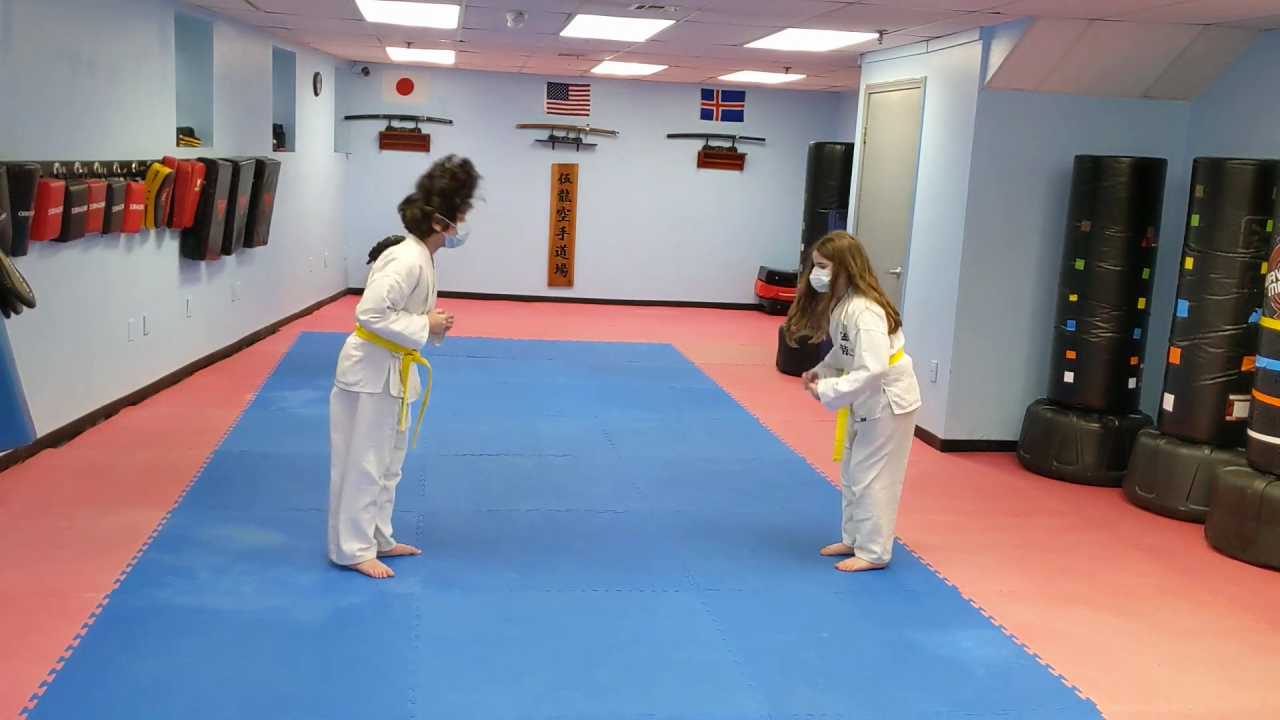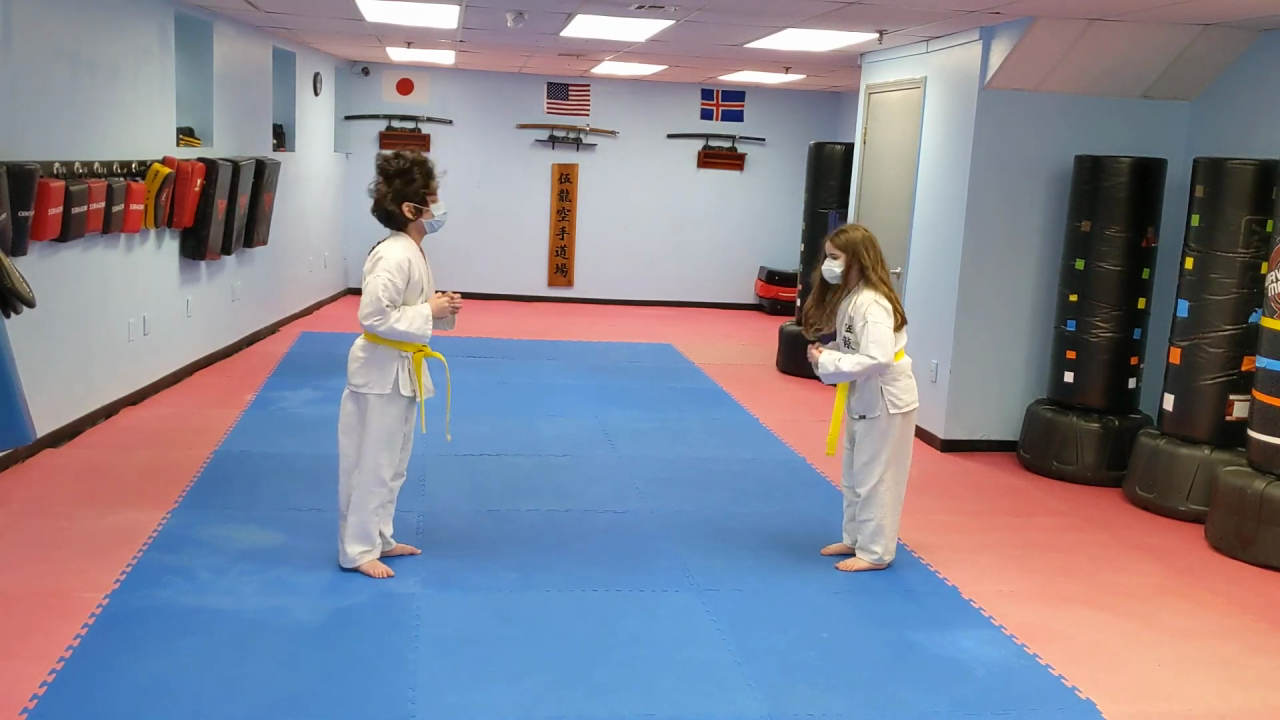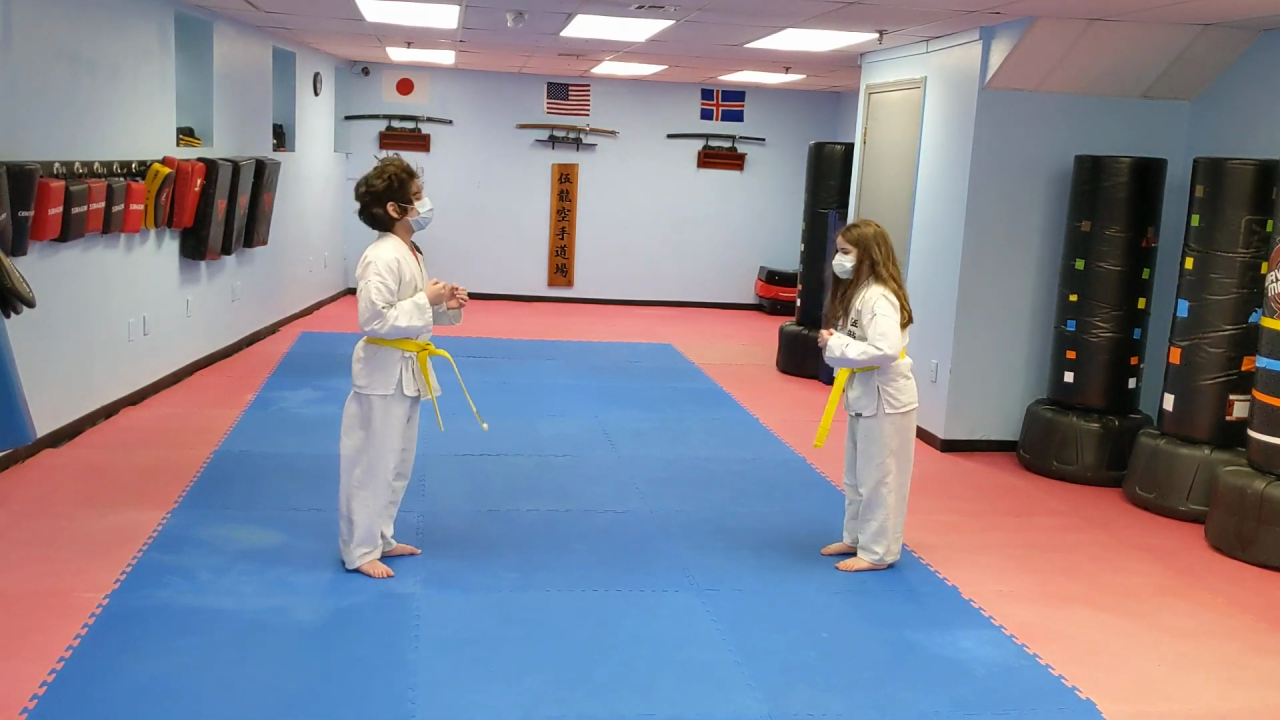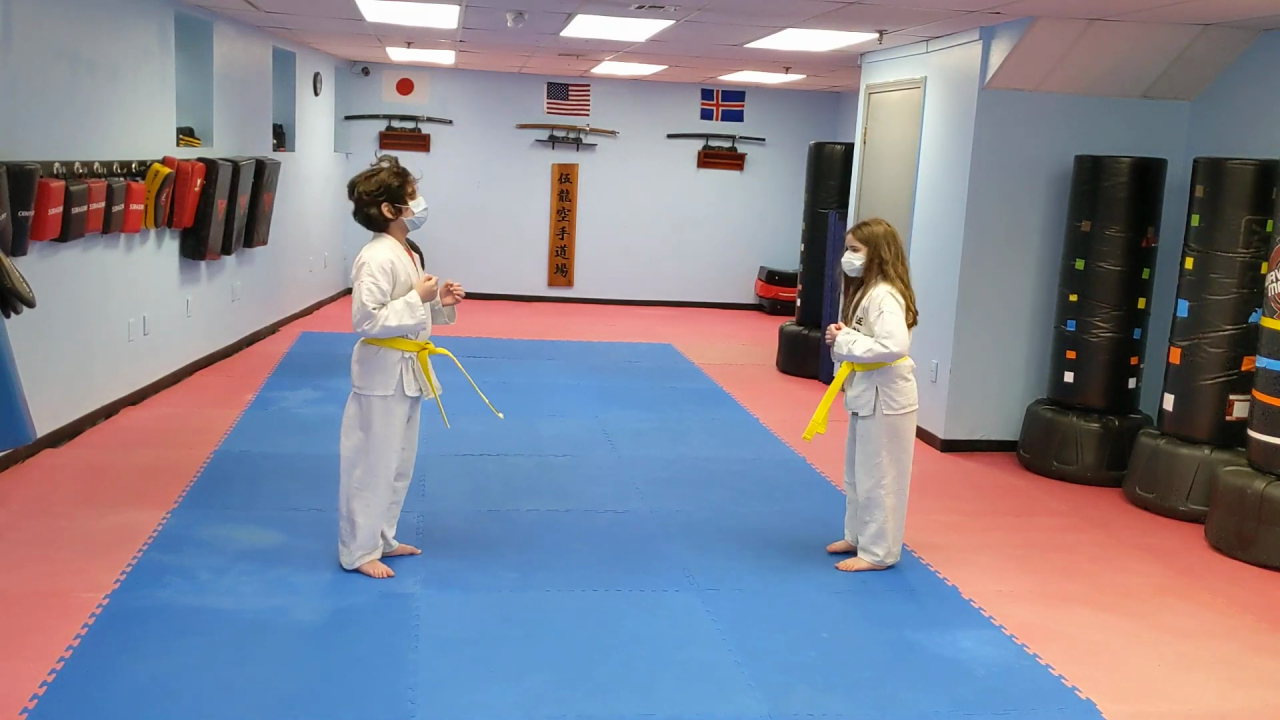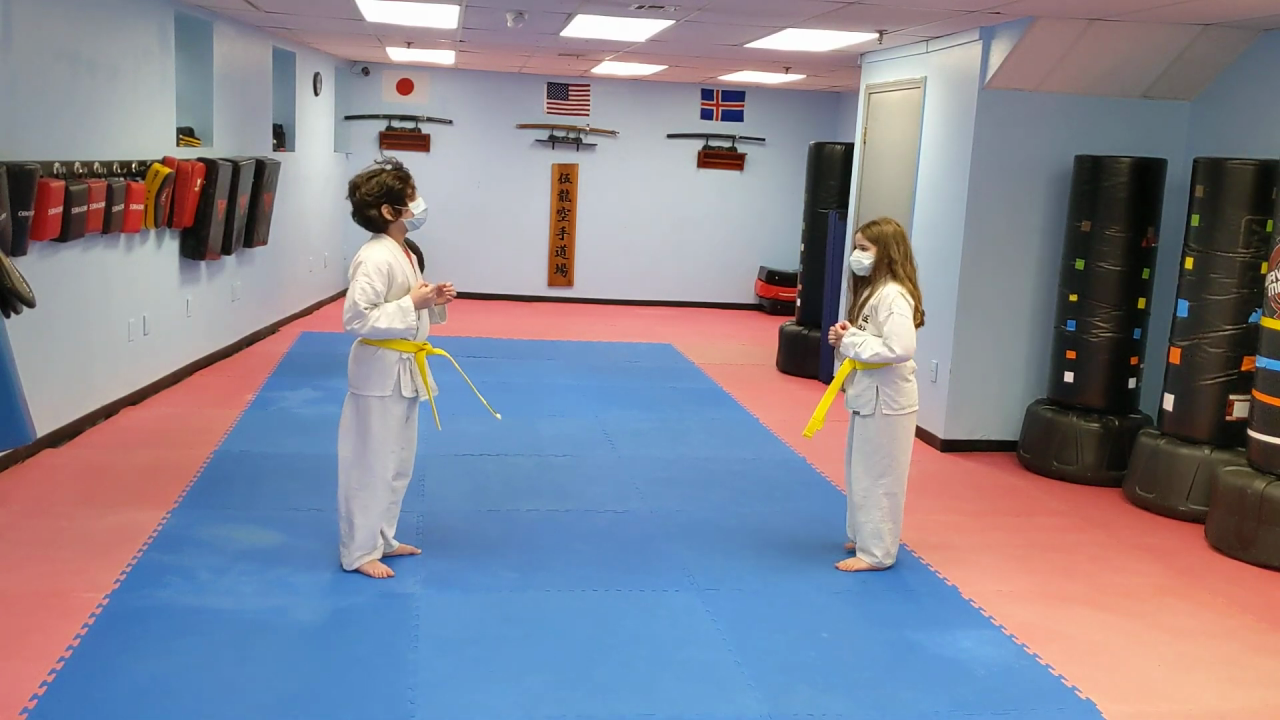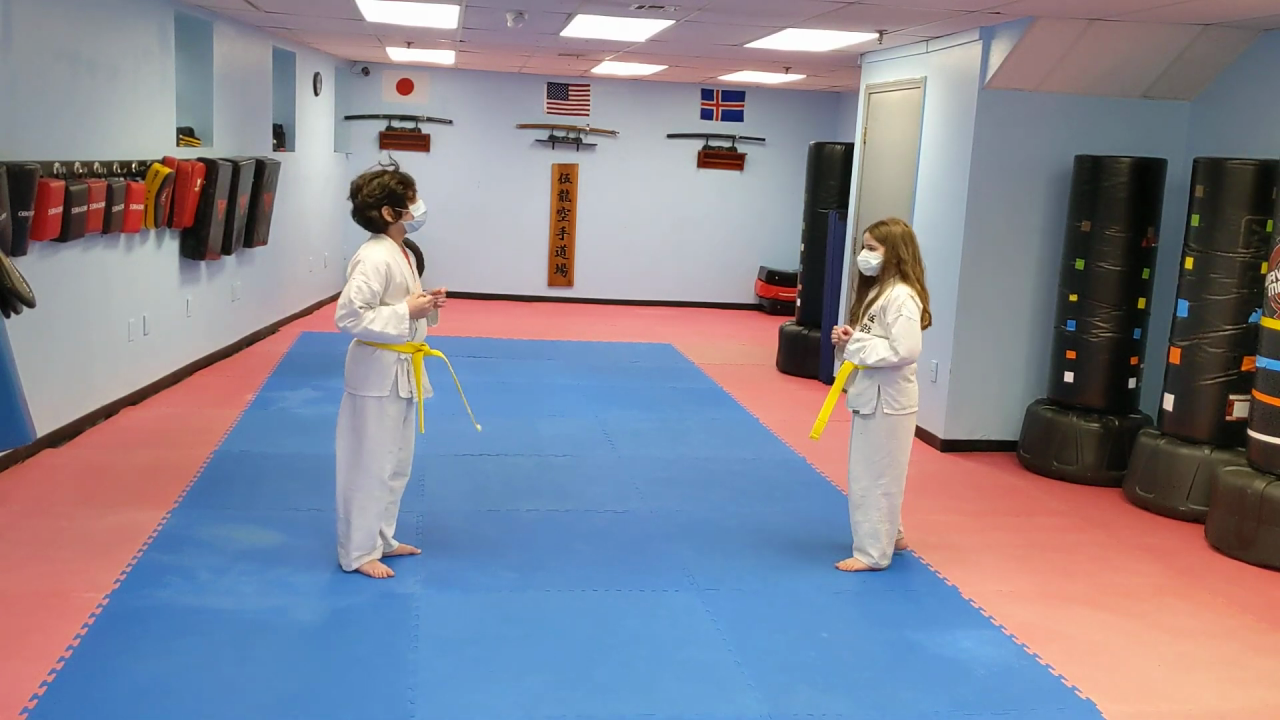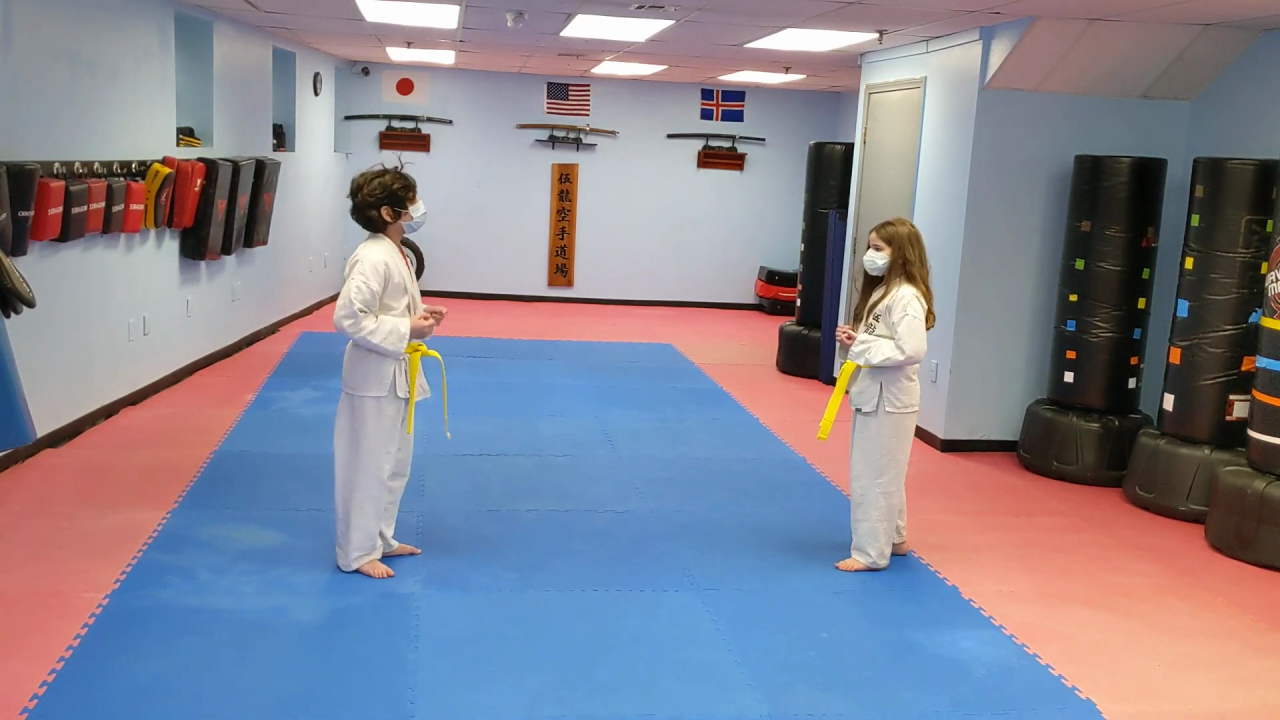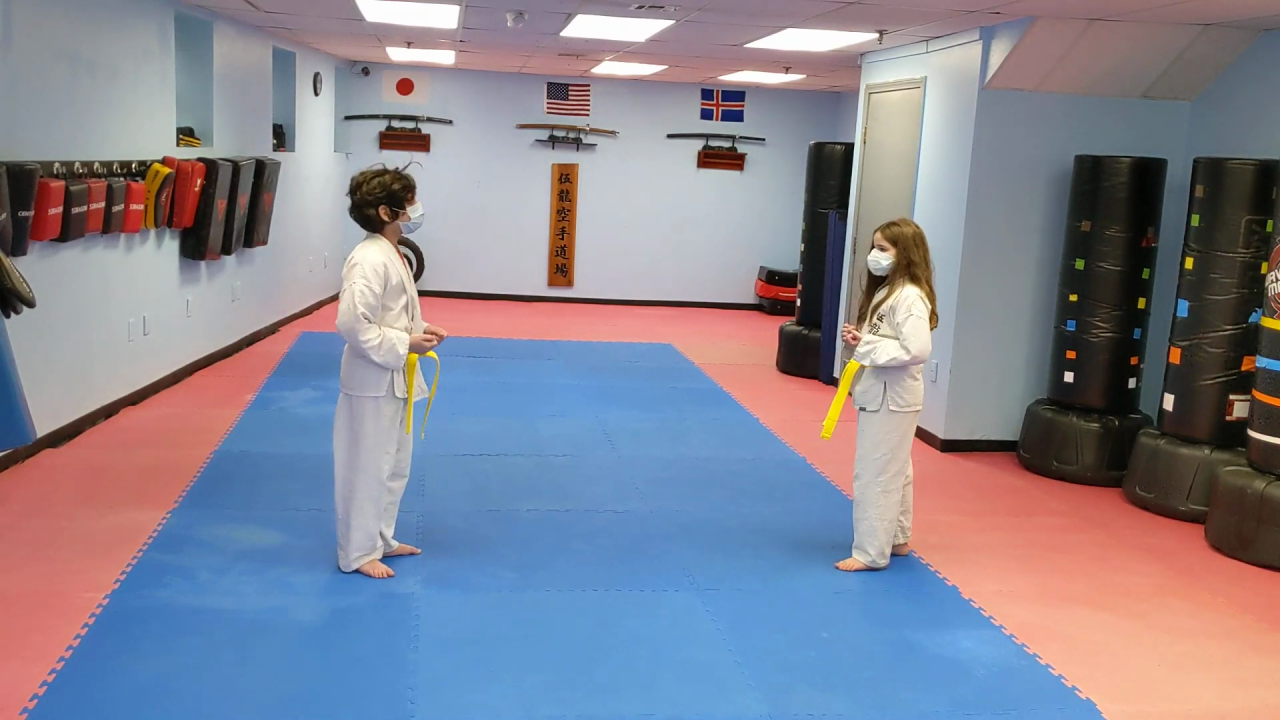
dt=0.1s
person 1, frame 1
left shoulder: (420, 259)
right shoulder: (407, 260)
right elbow: (371, 314)
left wrist: (432, 323)
right wrist: (425, 327)
left hip: (388, 370)
right hip: (371, 373)
left knee: (388, 462)
right knee: (365, 462)
left ankle: (377, 538)
right ankle: (354, 549)
person 1, frame 2
left shoulder: (413, 252)
right shoulder: (393, 255)
right elbow: (374, 316)
left wrist: (440, 309)
right wrist: (428, 313)
left hip: (400, 371)
right hip: (380, 373)
left knee: (394, 462)
right knee: (371, 462)
left ankle: (379, 538)
right ankle: (358, 549)
person 1, frame 3
left shoulder: (408, 252)
right shoulder: (384, 258)
right elbow: (372, 320)
left wrist: (445, 303)
right wrist: (426, 302)
left hip: (404, 371)
right hip: (384, 373)
left knee: (397, 464)
right knee: (373, 464)
left ankle: (380, 539)
right ankle: (361, 549)
person 1, frame 4
left shoulder: (404, 252)
right shoulder: (378, 258)
right elbow: (367, 320)
left wrist: (440, 301)
right wrist: (417, 299)
left hip: (406, 371)
right hip: (383, 373)
left knee: (398, 463)
right knee: (373, 464)
left ankle: (381, 539)
right ankle: (359, 551)
person 1, frame 5
left shoulder: (402, 253)
right shoulder: (375, 259)
right elbow: (357, 319)
left wrist: (432, 302)
right wrist: (411, 305)
left hip: (402, 372)
right hip: (379, 374)
left knee: (397, 464)
right knee: (371, 464)
left ankle: (381, 539)
right ankle: (360, 552)
person 1, frame 6
left shoulder: (400, 254)
right shoulder: (373, 259)
right elbow: (349, 317)
left wrist: (423, 306)
right wrist: (408, 312)
left hip: (400, 373)
right hip: (377, 374)
left knee: (395, 463)
right knee: (369, 464)
left ankle: (380, 539)
right ankle: (358, 551)
person 1, frame 7
left shoulder: (396, 254)
right shoulder: (372, 258)
right elbow: (348, 318)
left wrist: (420, 317)
right wrist: (406, 329)
left hip: (397, 373)
right hip: (374, 375)
left knee: (395, 463)
right knee: (368, 464)
left ankle: (380, 538)
right ankle: (358, 551)
person 1, frame 8
left shoulder: (392, 255)
right shoulder: (368, 260)
right elbow: (353, 326)
left wrist: (421, 331)
right wrist: (407, 345)
left hip: (395, 375)
right hip: (373, 378)
left knee: (393, 463)
right knee: (367, 465)
left ankle: (380, 538)
right ankle: (359, 551)
person 2, frame 1
left shoulder: (864, 310)
right shoulder: (837, 302)
left elbow: (873, 369)
left wrist: (829, 391)
right wrist: (821, 374)
left hip: (889, 398)
right hip: (868, 397)
left knee: (871, 477)
right knee: (853, 473)
left ankle: (873, 552)
right ankle: (855, 539)
person 2, frame 2
left shoulder: (871, 303)
right shoulder: (846, 296)
left elbow: (878, 358)
left wrist: (828, 362)
right wrist: (825, 354)
left hip: (886, 398)
right hip: (864, 397)
left knee: (875, 478)
right knee: (854, 474)
left ankle: (874, 552)
right ankle: (854, 539)
person 2, frame 3
left shoulder: (879, 298)
right shoulder: (857, 291)
left elbow: (885, 350)
left wrist: (836, 346)
right wrist: (833, 342)
left hip: (886, 397)
right hip: (865, 395)
left knee: (879, 477)
right knee: (856, 473)
left ankle: (876, 552)
right ankle: (855, 538)
person 2, frame 4
left shoulder: (885, 296)
right shoulder: (867, 290)
left elbow: (893, 346)
left wrist: (845, 340)
right wrist: (841, 337)
left hip: (885, 397)
right hip: (867, 394)
left knee: (878, 477)
right knee: (858, 472)
left ankle: (876, 551)
right ankle: (857, 537)
person 2, frame 5
left shoulder: (894, 296)
right shoulder: (874, 290)
left elbow: (900, 349)
left wrist: (852, 341)
right wrist: (845, 336)
left hip: (886, 396)
right hip: (869, 393)
left knee: (877, 476)
right knee: (860, 471)
left ankle: (875, 552)
right ankle: (864, 536)
person 2, frame 6
left shoulder: (901, 297)
right shoulder: (878, 290)
left elbow: (905, 351)
left wrist: (857, 343)
right wrist: (849, 339)
left hip: (887, 397)
right hip: (871, 393)
left knee: (874, 476)
right knee: (872, 473)
left ankle: (872, 553)
right ankle: (888, 535)
person 2, frame 7
left shoulder: (906, 297)
right shoulder: (882, 290)
left elbow: (911, 350)
left wrist: (861, 344)
right wrist: (853, 339)
left hip: (889, 396)
right hip: (874, 392)
left knee: (875, 475)
right knee: (876, 472)
left ankle: (871, 553)
right ankle: (893, 537)
person 2, frame 8
left shoulder: (910, 297)
right shoulder: (885, 290)
left elbow: (916, 350)
left wrist: (867, 345)
right wrist: (858, 339)
left hip: (892, 396)
right hip: (877, 392)
left knee: (875, 474)
right knee: (892, 471)
left ankle: (871, 552)
right ankle: (895, 538)
